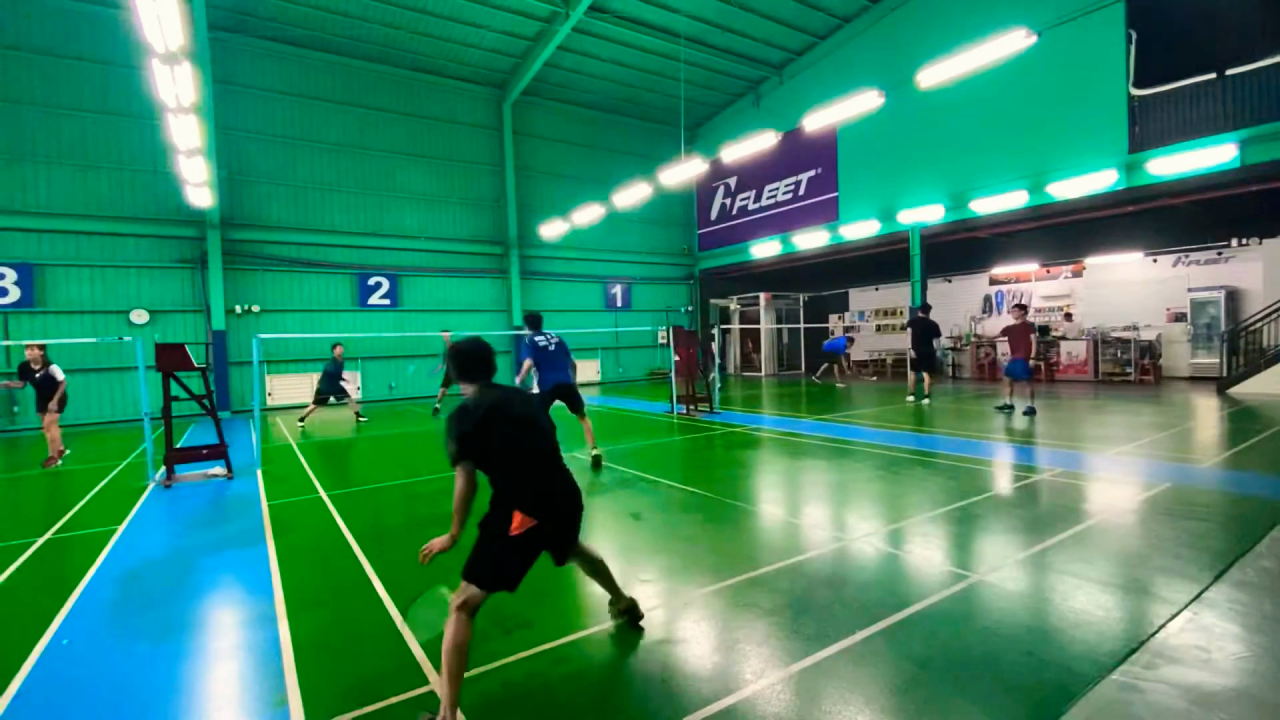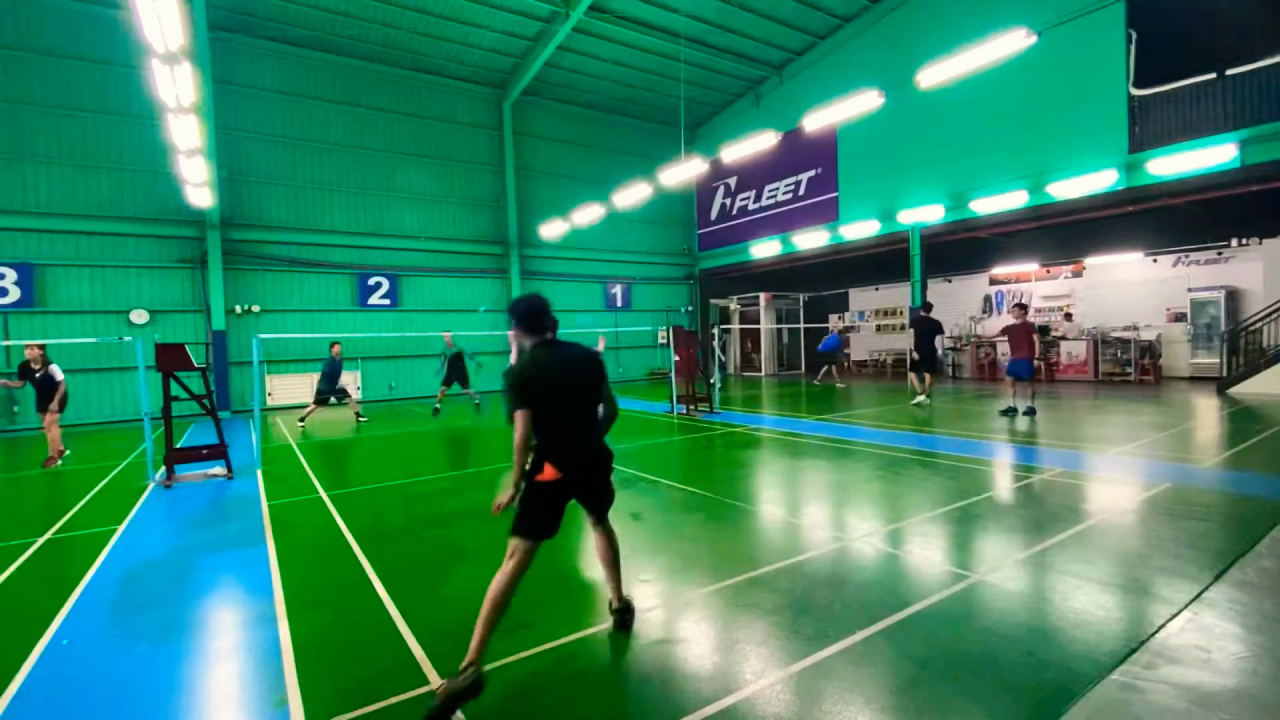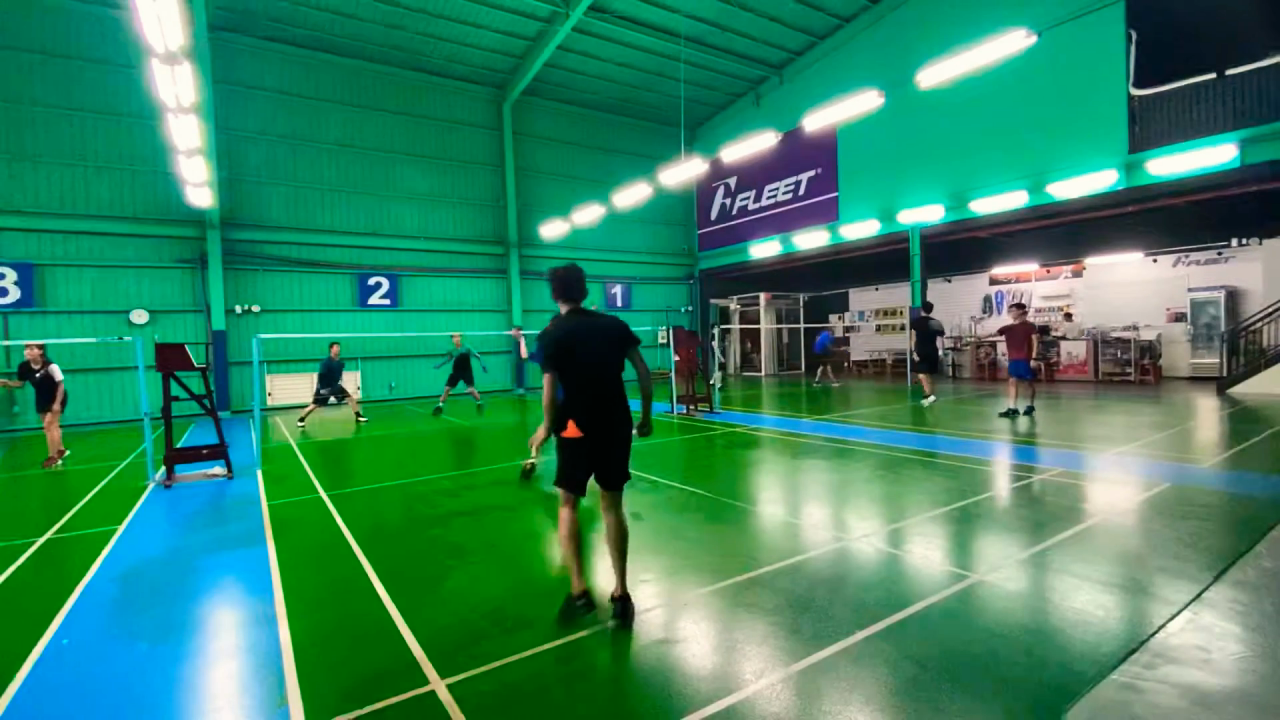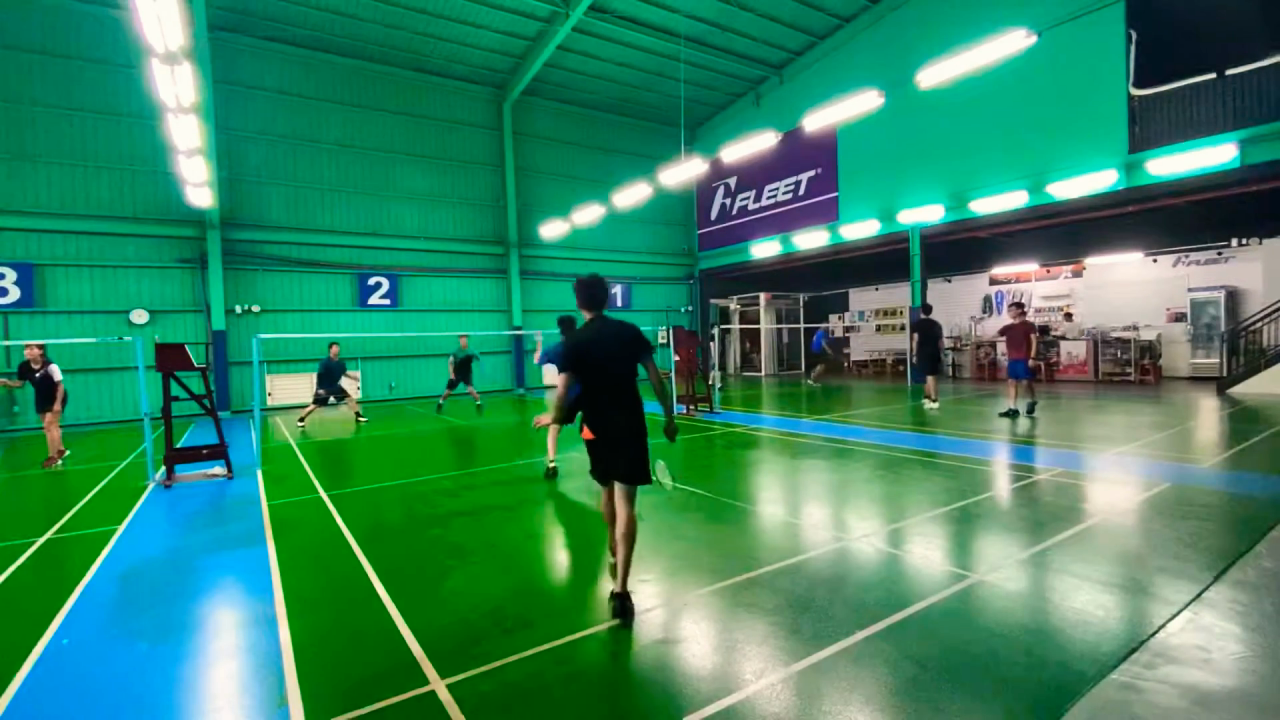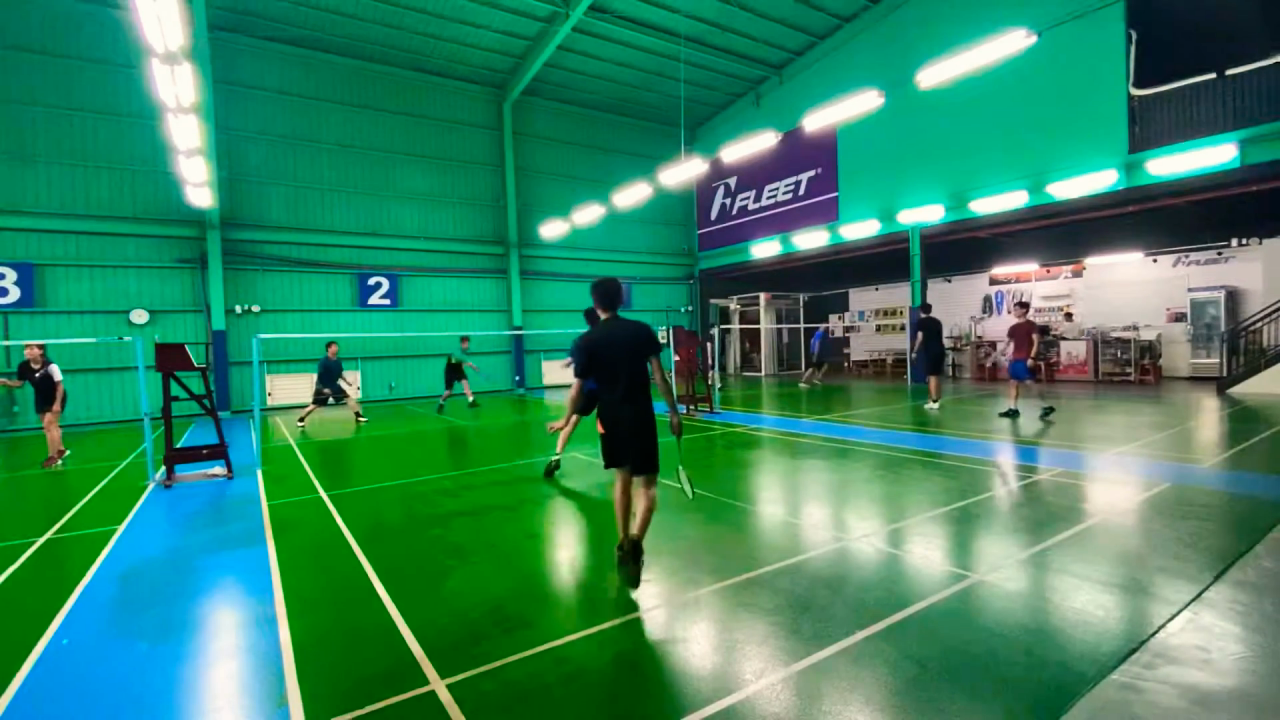
dt=0.2s
person 1, frame 1
left shoulder: (463, 416)
right shoulder: (528, 400)
left elbow: (466, 483)
left wrist: (452, 535)
left hip: (521, 513)
right hip: (565, 499)
left knee: (463, 606)
right knee: (575, 550)
right ankle: (623, 602)
person 1, frame 2
left shoulder: (522, 371)
right shoulder: (587, 358)
left elbow: (523, 432)
right elbow: (611, 409)
left wrist: (514, 484)
left hip: (553, 466)
right hip: (594, 458)
left knee: (514, 562)
right knee: (601, 522)
right ankle: (619, 603)
person 1, frame 3
left shoulder: (552, 335)
right shoulder: (614, 325)
left elbow: (550, 390)
right elbow: (643, 373)
left wrist: (545, 428)
right wrist: (646, 416)
left hip: (577, 427)
right hip: (616, 424)
left knee: (567, 506)
right knee: (612, 507)
left ankle: (579, 591)
right ankle: (621, 595)
person 1, frame 4
left shoulder: (573, 341)
right shoulder: (630, 332)
left elbow: (563, 392)
right elbow: (656, 379)
left wrist: (553, 417)
right wrist: (669, 416)
left hip: (596, 427)
right hip: (631, 425)
left knee: (608, 491)
right knee: (626, 504)
left ankle: (616, 554)
right ankle: (620, 591)
person 1, frame 5
left shoulder: (587, 341)
right shoulder: (642, 331)
left elbow: (578, 389)
right elbow: (660, 377)
left wrist: (566, 420)
right wrist: (674, 413)
left hip: (608, 419)
right hip: (639, 417)
left knee: (622, 480)
right knee: (647, 488)
left ankle: (624, 543)
right ankle: (632, 542)
